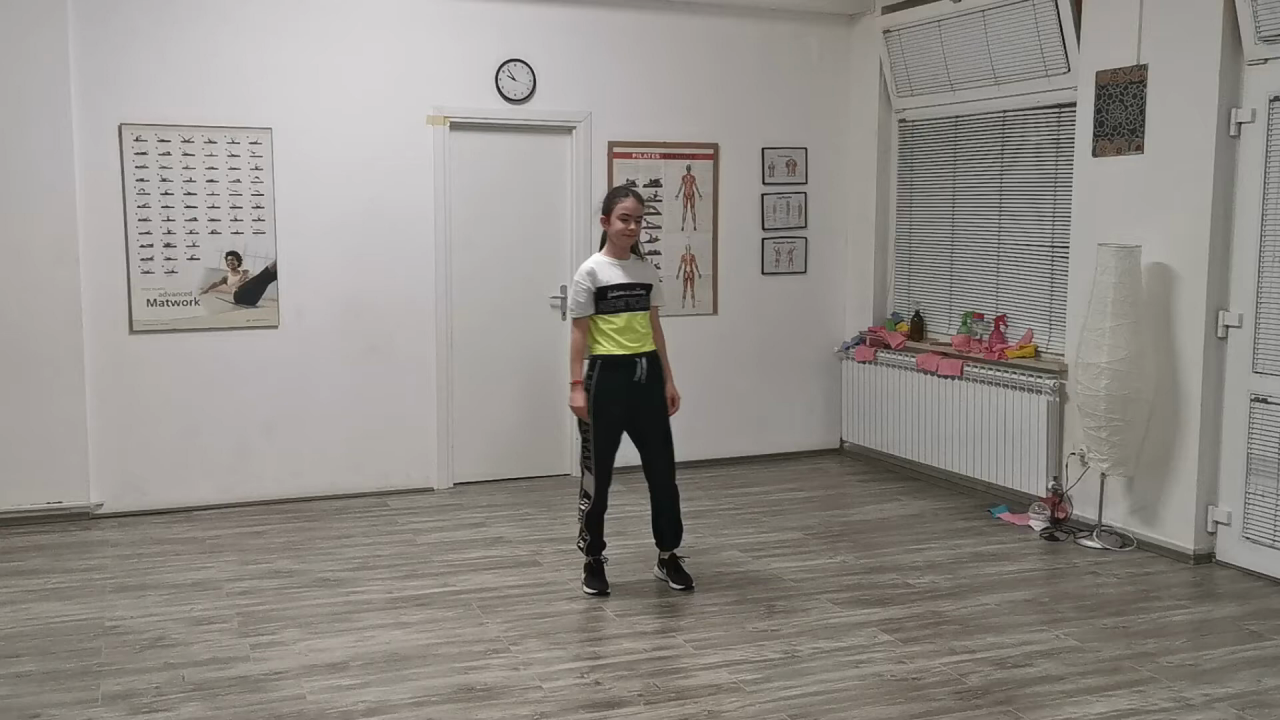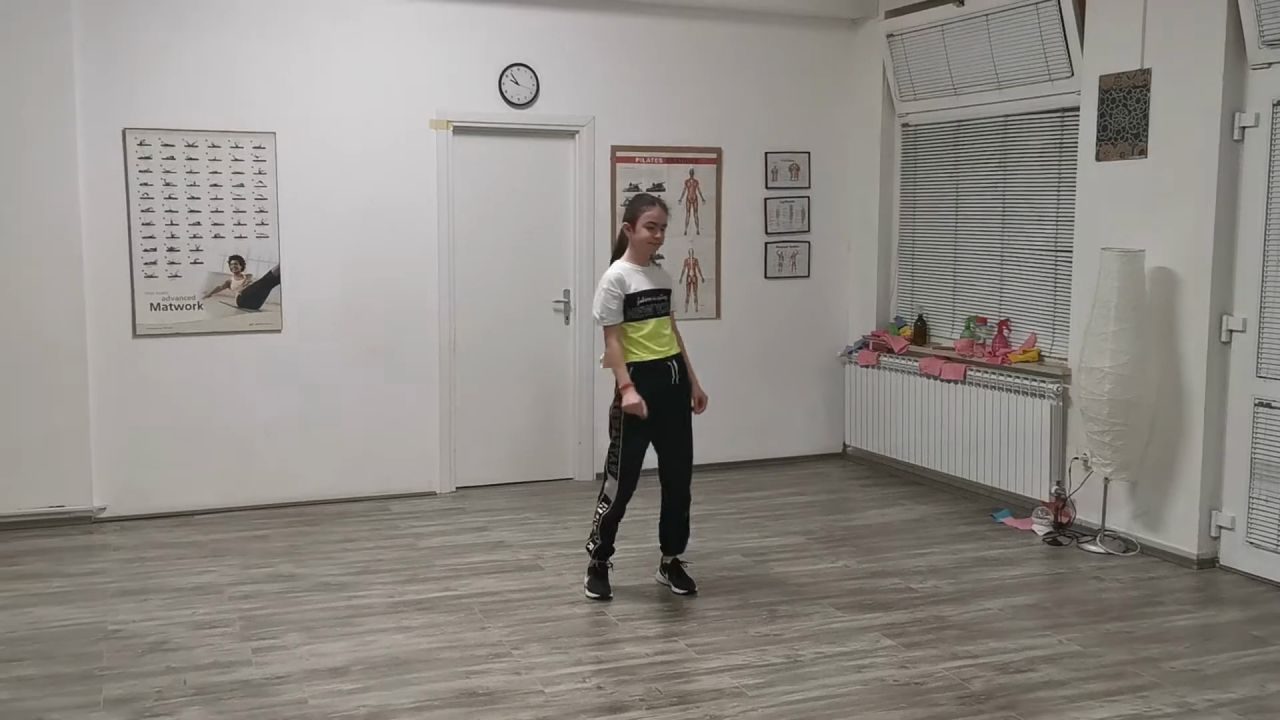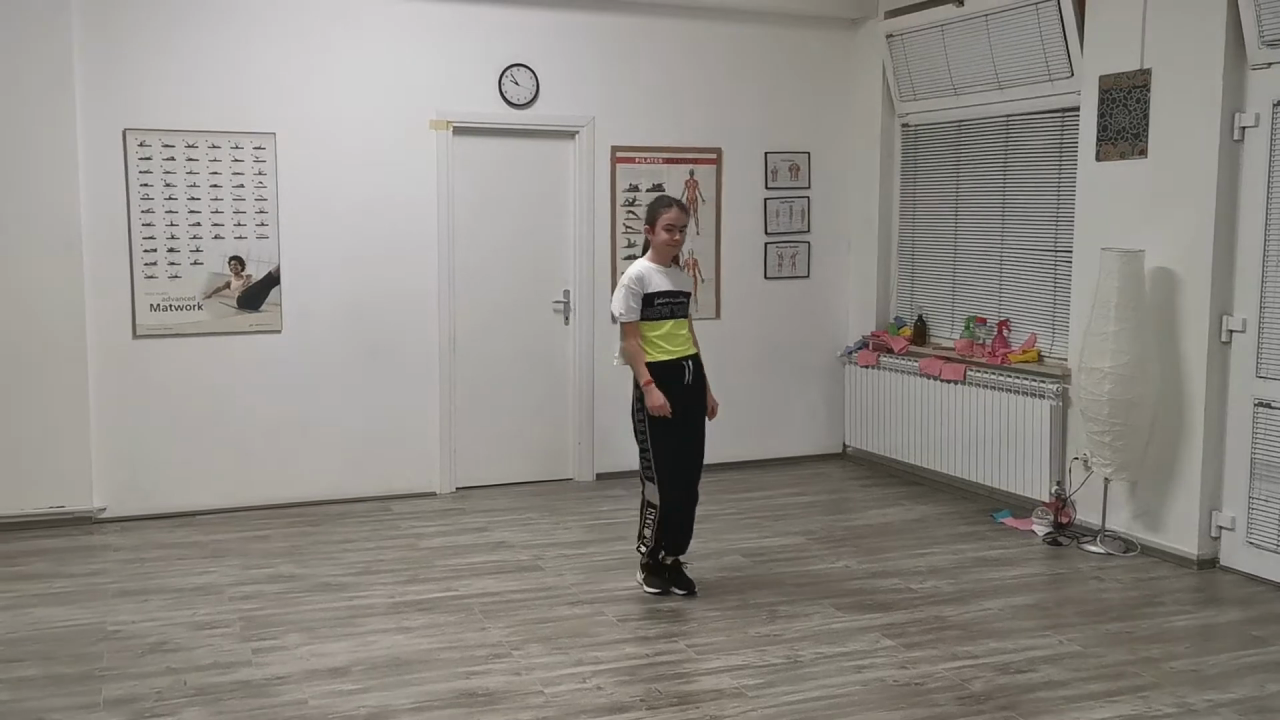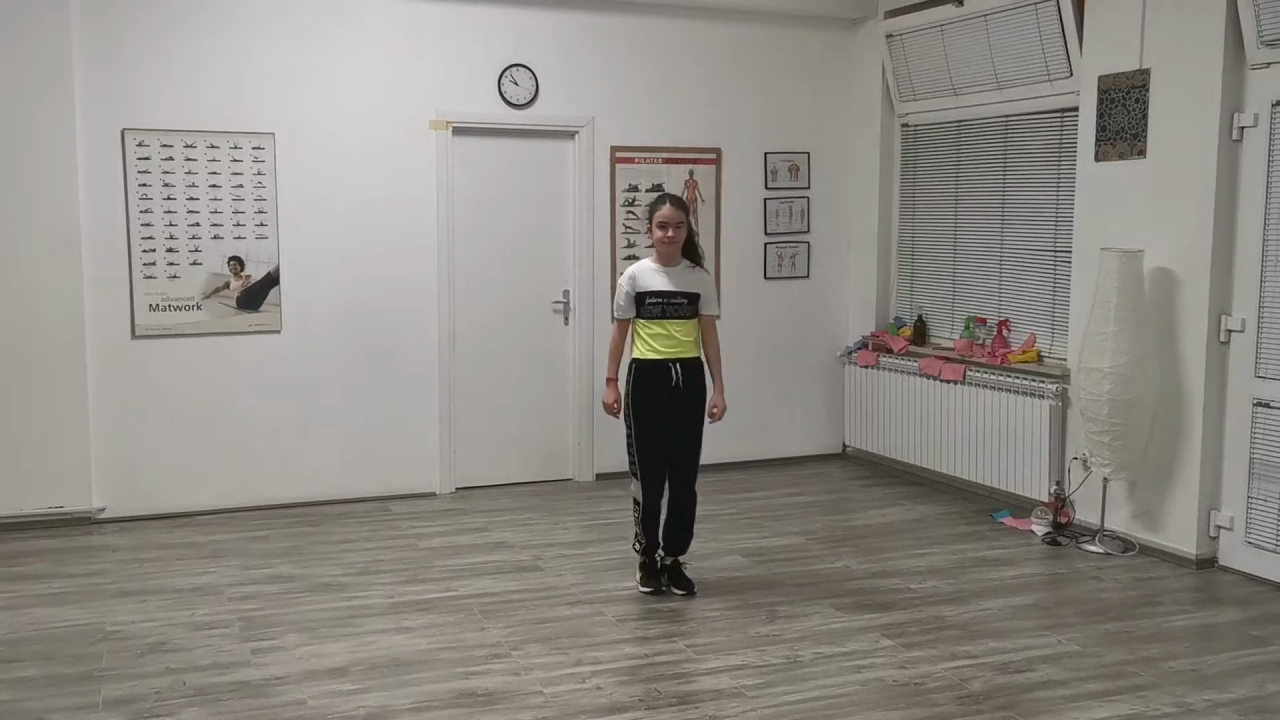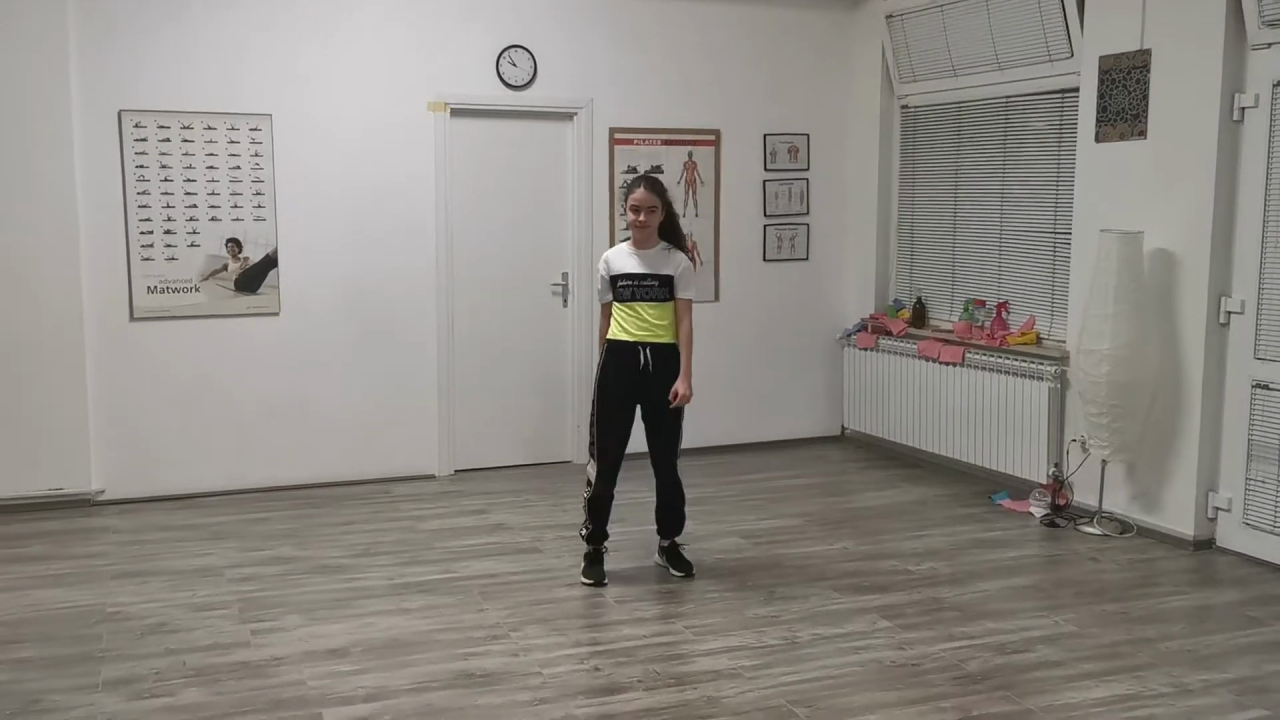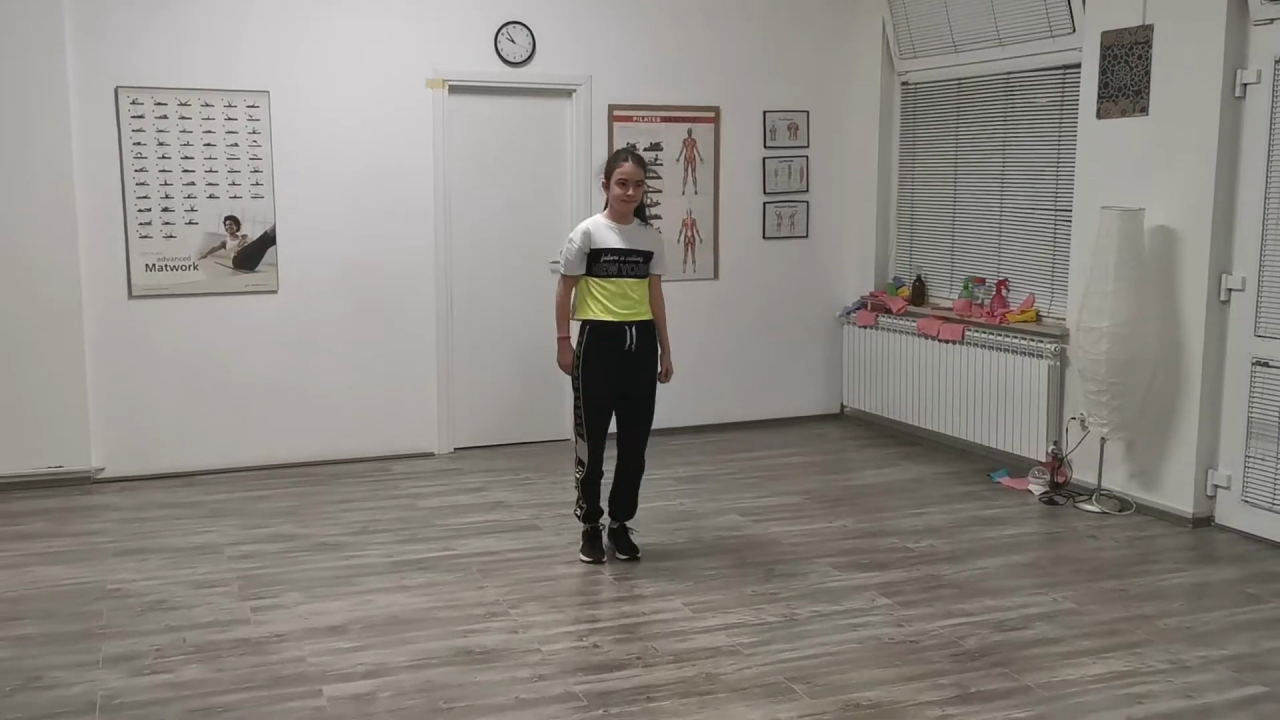
dt=0.4s
person 1, frame 1
left shoulder: (647, 271)
right shoulder: (591, 271)
left elbow: (654, 328)
right elbow: (580, 332)
left wrist: (668, 380)
right wrist: (577, 385)
left hip: (646, 374)
right hip: (607, 376)
left knee: (662, 468)
right knee: (598, 472)
left ankle: (668, 556)
right ankle: (593, 560)
person 1, frame 2
left shoulder: (662, 275)
right shoulder: (615, 278)
right elbow: (613, 340)
left wrist: (693, 381)
right wrist: (626, 389)
left hip: (673, 379)
right hip: (640, 380)
left knee: (678, 475)
right knee: (622, 477)
left ankle: (671, 561)
right ankle: (598, 563)
person 1, frame 3
left shoulder: (683, 277)
right shoulder: (636, 277)
right elbow: (630, 338)
left wrist: (705, 387)
right wrist: (648, 387)
left hip: (689, 377)
right hip: (655, 381)
left knee: (688, 475)
right knee: (660, 476)
left ankle: (673, 559)
right ankle: (650, 561)
person 1, frame 4
left shoulder: (699, 278)
right shoulder: (635, 276)
left elbow: (708, 335)
right elbow: (621, 331)
left wrist: (718, 388)
right wrist: (611, 382)
left hip: (689, 380)
right hip: (647, 378)
left knee: (684, 476)
right knee: (648, 473)
left ankle: (673, 559)
right ankle: (647, 558)
person 1, frame 5
left shoulder: (677, 261)
right shoulder: (611, 259)
left elbow: (684, 321)
right elbow: (606, 317)
left wrist: (685, 375)
right wrist: (605, 362)
left hip: (662, 363)
right hip: (618, 361)
left knee: (666, 459)
right knee: (604, 458)
left ankle: (668, 543)
right ankle: (594, 548)
person 1, frame 6
left shoulder: (651, 237)
right shoulder: (587, 232)
left elbow: (655, 296)
right elbow: (566, 289)
left wrist: (665, 350)
right wrist: (563, 341)
left hip: (640, 343)
right hip: (598, 341)
left knee: (635, 440)
right knee: (591, 439)
left ankle: (620, 524)
right ankle: (591, 527)
